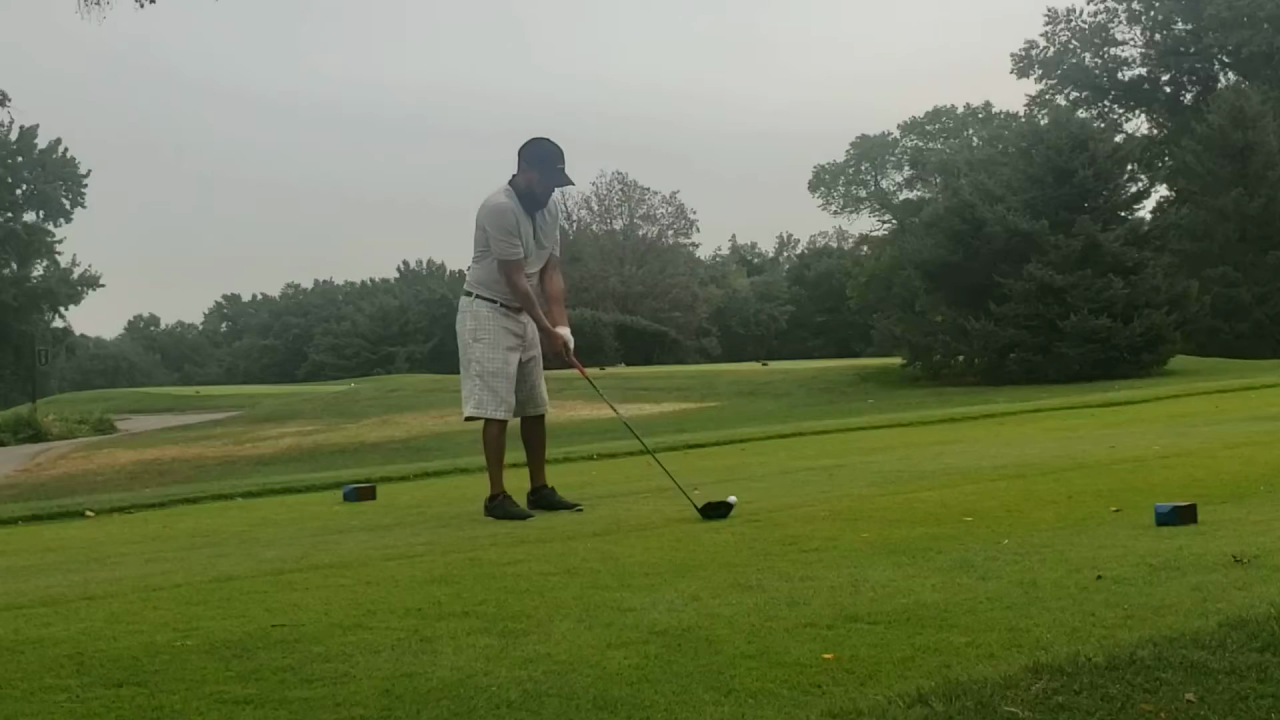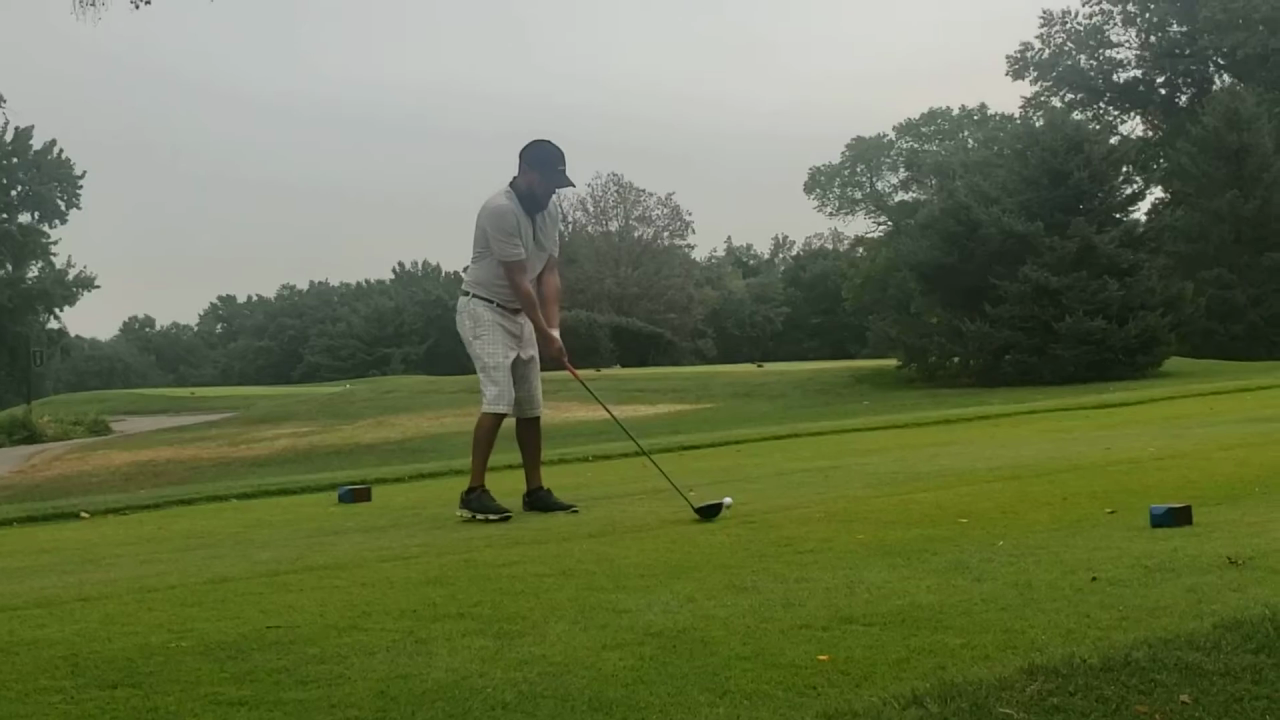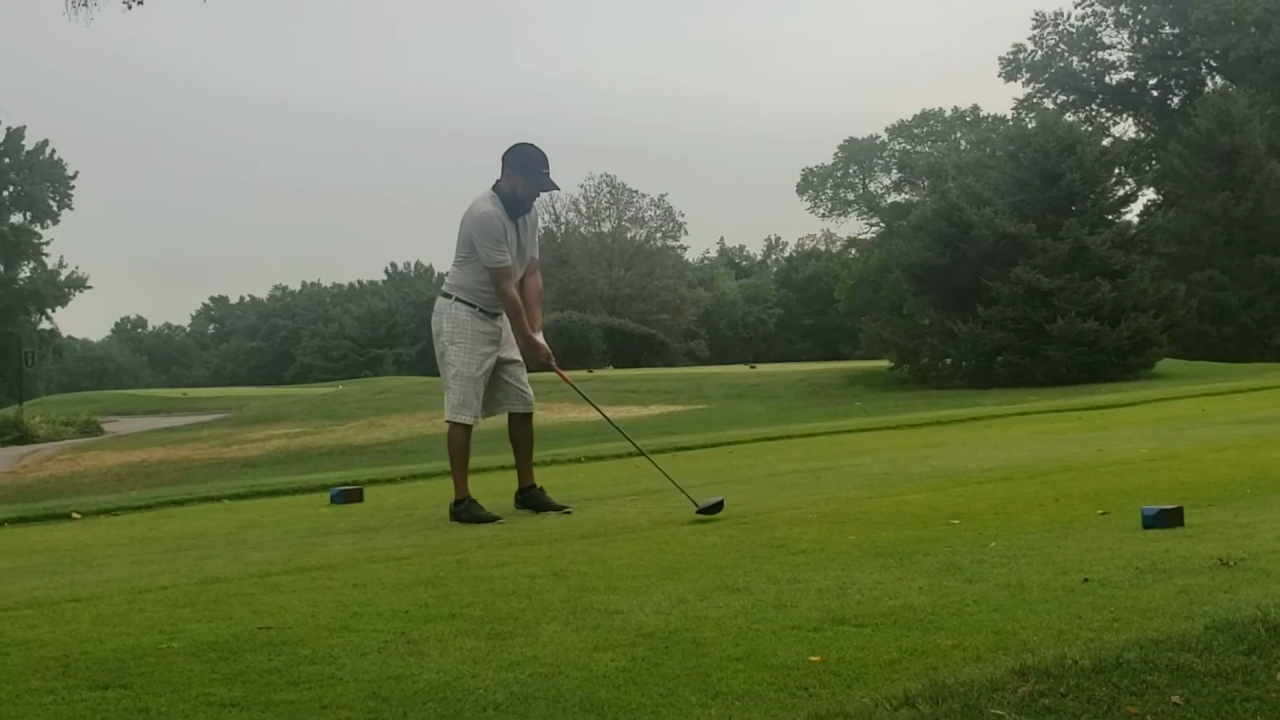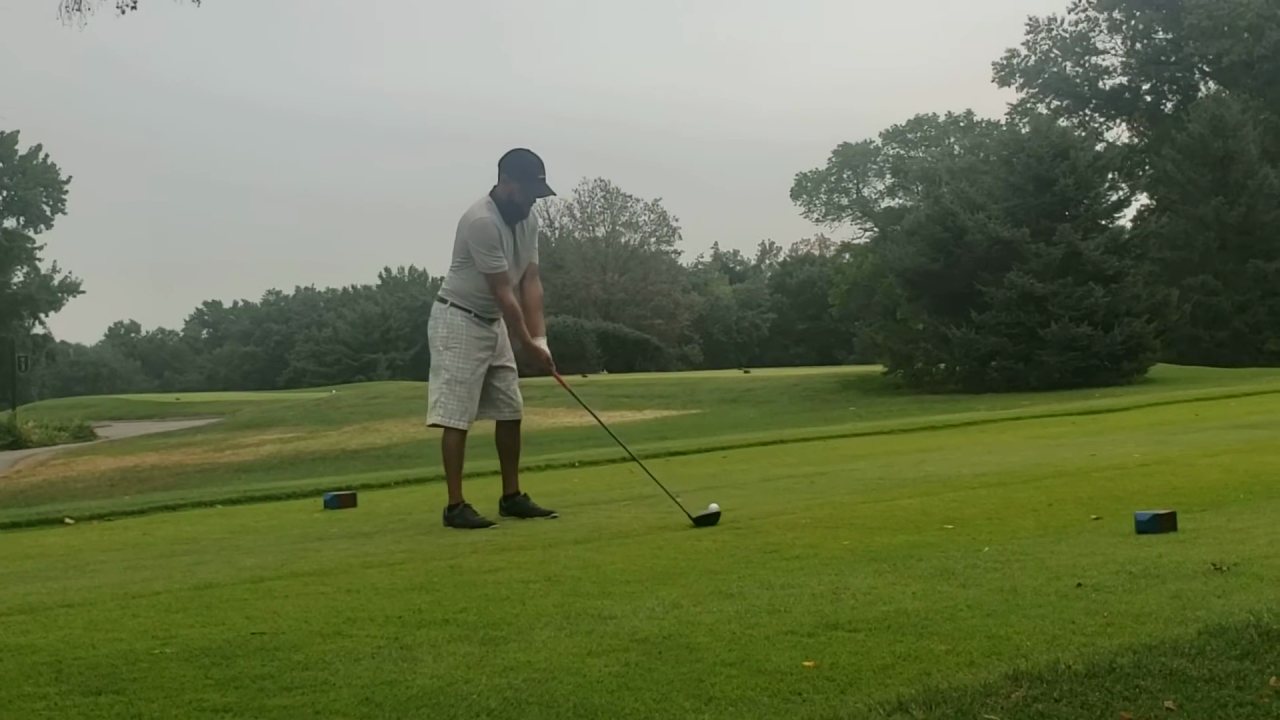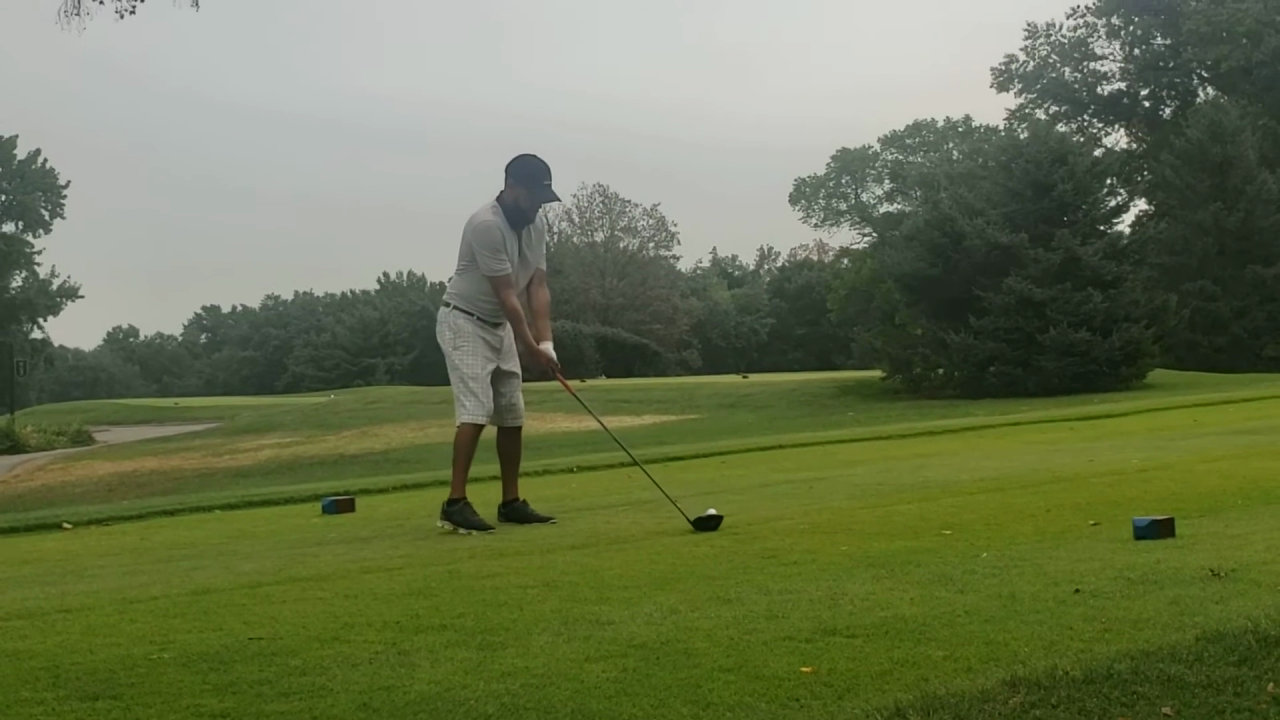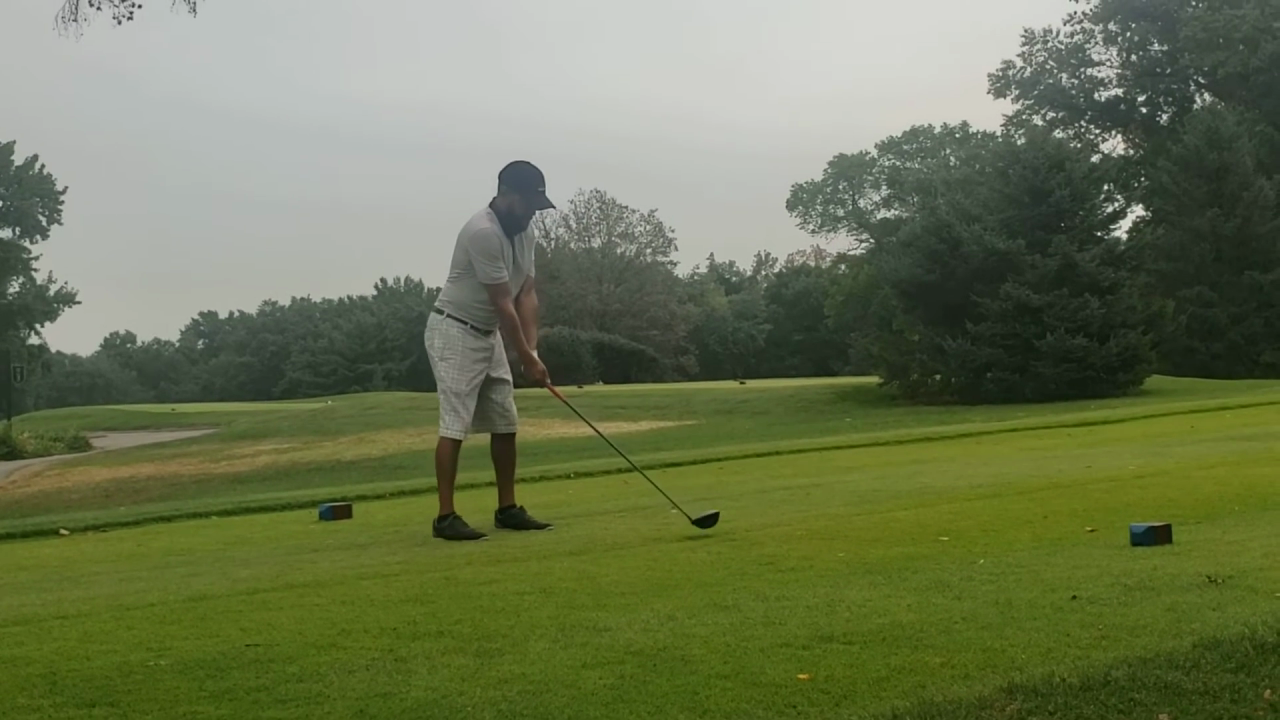
dt=0.3s
person 1, frame 1
left shoulder: (549, 210)
right shoulder: (499, 208)
left elbow: (550, 272)
right elbow: (515, 279)
left wrist: (561, 326)
right wrist: (546, 330)
left hip: (521, 314)
right hip: (487, 311)
left knee: (534, 406)
right knee: (498, 405)
left ankle: (539, 489)
right ankle: (496, 495)
person 1, frame 2
left shoulder: (548, 211)
right shoulder: (500, 210)
left elbow: (548, 274)
right elbow: (518, 280)
left wrist: (554, 328)
right wrist: (544, 334)
left hip: (519, 314)
right hip: (483, 311)
left knee: (530, 407)
right knee: (500, 399)
left ankle: (535, 491)
right ankle: (474, 491)
person 1, frame 3
left shoulder: (528, 214)
right shoulder: (485, 215)
left elbow: (531, 276)
right elbow: (506, 287)
left wrist: (537, 332)
right wrist: (530, 342)
left hip: (496, 318)
right hip: (462, 316)
left knee: (521, 402)
right knee: (463, 408)
left ankle: (528, 490)
right ankle: (461, 500)
person 1, frame 4
left shoulder: (526, 220)
right shoulder: (481, 221)
left elbow: (530, 281)
right elbow: (503, 292)
left wrist: (540, 338)
right wrist: (529, 346)
left hip: (492, 323)
right hip: (458, 321)
left knee: (510, 411)
right knee: (457, 414)
left ankle: (511, 497)
right ankle: (455, 505)
person 1, frame 5
left shoulder: (536, 226)
right shoulder: (486, 225)
left elbow: (538, 287)
right elbow: (506, 295)
left wrist: (546, 342)
right wrist: (532, 348)
left hip: (499, 327)
right hip: (463, 323)
left knee: (511, 416)
right knee: (477, 411)
left ankle: (511, 502)
right ankle: (455, 502)
person 1, frame 6
left shoulder: (524, 232)
right shoulder: (482, 232)
left elbow: (526, 294)
right elbow: (502, 303)
left wrist: (532, 350)
right wrist: (527, 358)
left hip: (488, 334)
right hip: (454, 331)
left knee: (505, 423)
right knee: (457, 424)
left ankle: (507, 509)
right ankle: (445, 517)
